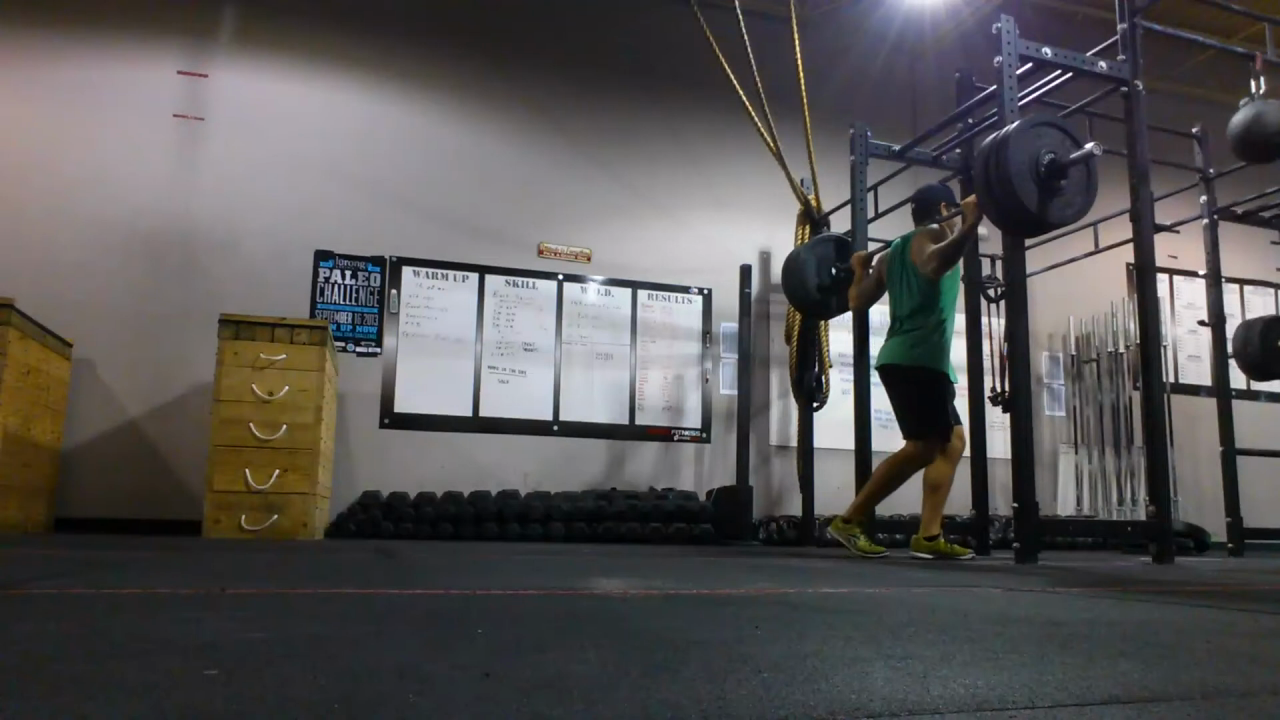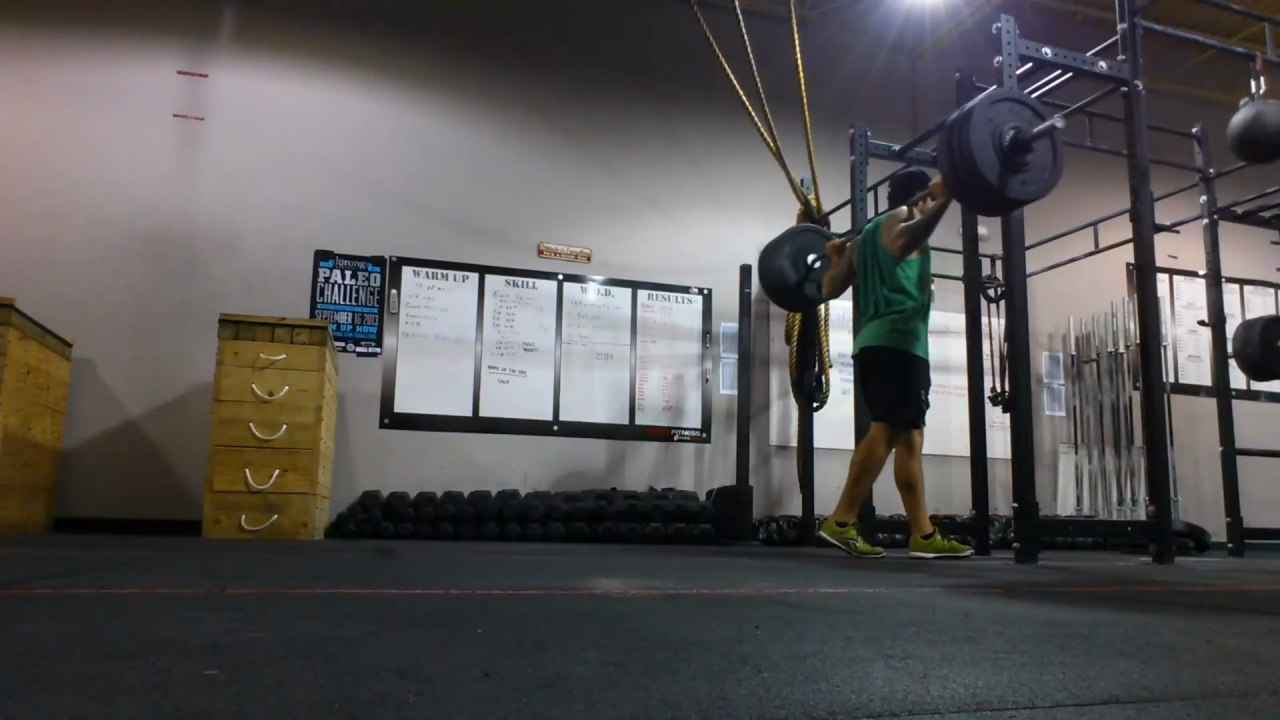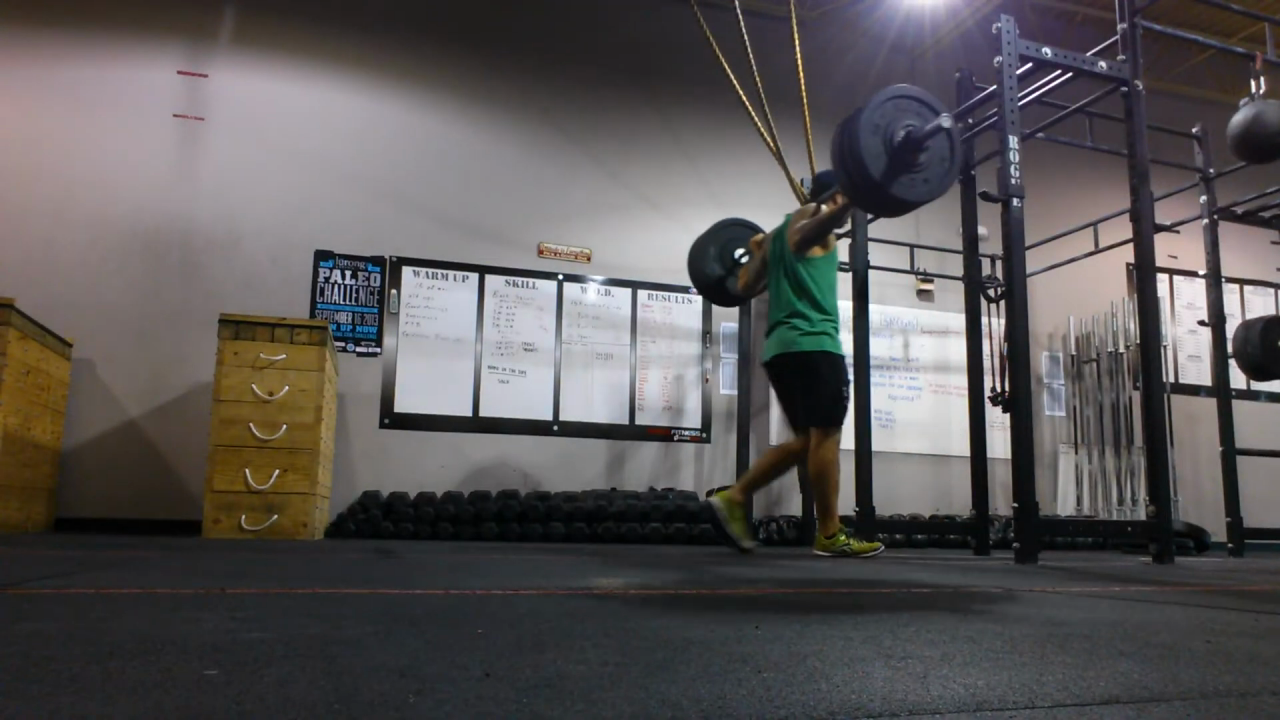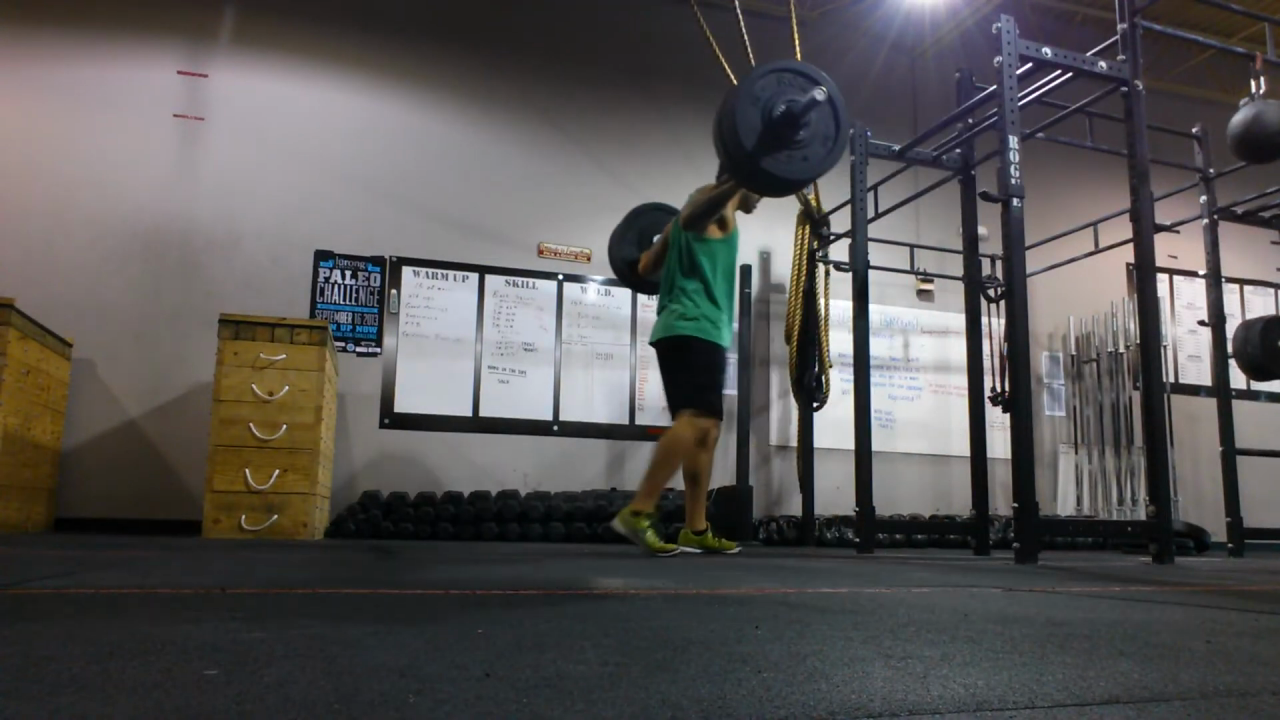
dt=0.7s
person 1, frame 1
left shoulder: (893, 252)
right shoulder: (936, 232)
left elbow: (858, 301)
right elbow: (934, 264)
left wrist: (860, 269)
right wrist: (971, 223)
left hip: (903, 358)
right hip: (919, 358)
left knee: (952, 442)
right knee: (922, 448)
left ankle: (929, 536)
right ankle: (850, 520)
person 1, frame 2
left shoulder: (863, 239)
right shoulder: (902, 218)
left elbow: (831, 288)
right elbow: (902, 243)
left wrist: (837, 257)
right wrist: (943, 202)
left hip: (873, 344)
right hip: (898, 342)
left knee: (909, 438)
right knee: (886, 432)
left ankle: (924, 534)
right ankle: (841, 523)
person 1, frame 3
left shoulder: (781, 231)
right shoulder: (814, 214)
left elbow: (745, 285)
right elbow: (802, 236)
left wrist: (758, 253)
right wrist: (848, 205)
left hip: (783, 345)
right hip: (812, 343)
left knee: (810, 439)
right knee: (826, 436)
left ankle: (733, 498)
right ankle: (830, 534)
person 1, frame 4
left shoulder: (702, 213)
right shoulder: (719, 207)
left elbow: (646, 266)
right elbow: (692, 213)
left wrist: (665, 237)
right wrist: (738, 183)
left hip: (677, 330)
right hip: (696, 329)
left knee: (703, 428)
right knee: (697, 422)
left ankle: (697, 529)
right ankle: (636, 512)
